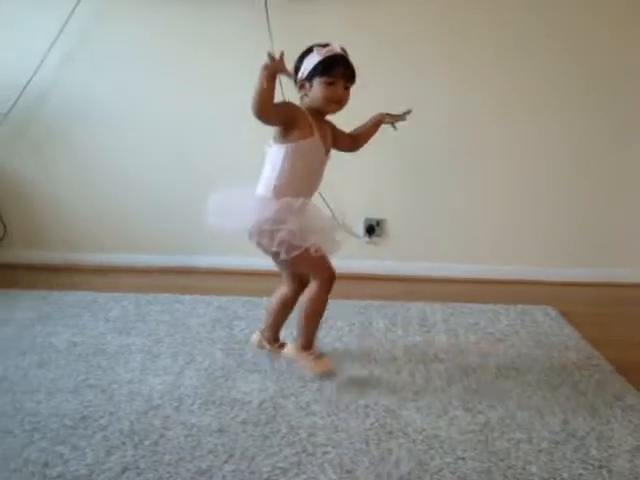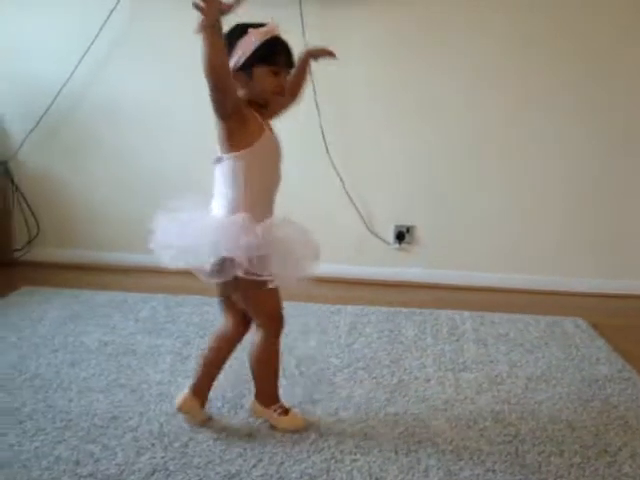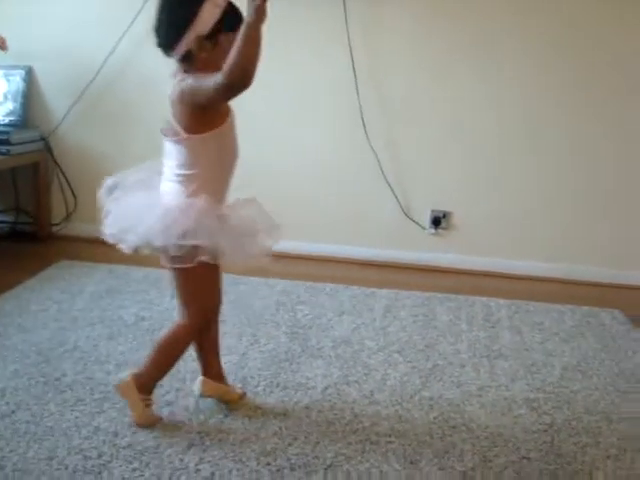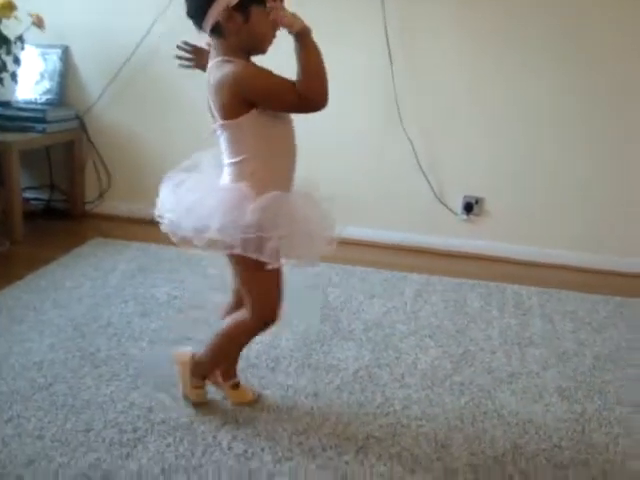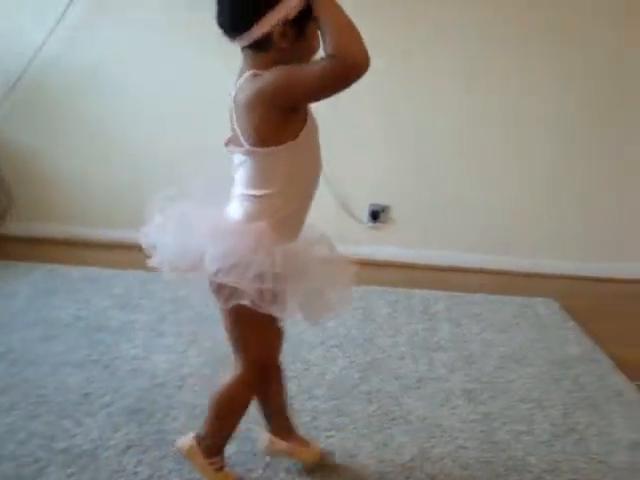
dt=0.7s
person 1, frame 1
left shoulder: (326, 128)
right shoulder: (292, 115)
left elbow: (352, 141)
right elbow: (261, 111)
left wrist: (380, 119)
right wrist: (269, 75)
left hip: (290, 216)
right hip: (273, 216)
left knee: (298, 280)
right knee: (324, 276)
left ankle: (267, 337)
right ankle: (305, 348)
person 1, frame 2
left shoulder: (255, 116)
right shoulder: (233, 114)
left elbow: (287, 98)
right elbow: (216, 76)
left wrist: (304, 62)
left hip: (233, 238)
right hip: (237, 242)
left knee: (236, 322)
right knee: (269, 323)
left ankle: (194, 395)
right ankle: (267, 402)
person 1, frame 3
left shoulder: (186, 83)
right shoulder: (196, 91)
right elbow: (237, 76)
left hip: (181, 212)
right hip: (190, 221)
left knee: (206, 308)
right knee: (195, 317)
left ankle: (213, 378)
right ankle: (140, 384)
person 1, frame 4
left shoulder: (227, 69)
right shoulder: (238, 75)
right elbow: (313, 97)
right wrist: (302, 33)
left hip: (257, 206)
right hip: (247, 211)
left knee: (250, 299)
right knee: (260, 310)
left ankle: (222, 372)
right ankle: (195, 363)
person 1, frame 5
left shoulder: (259, 79)
right shoulder: (271, 89)
right elbow: (352, 61)
left hip: (256, 243)
right hip: (250, 252)
left knee: (262, 352)
right knee: (255, 363)
left ankle: (283, 433)
